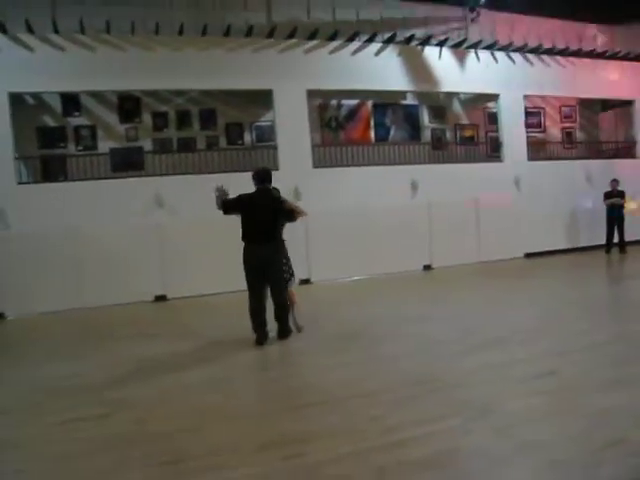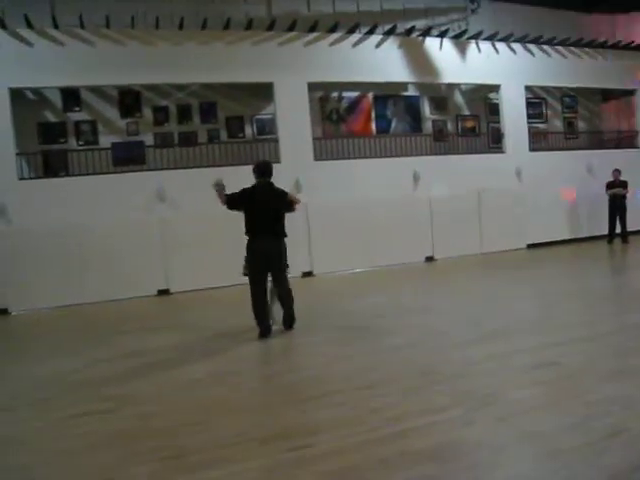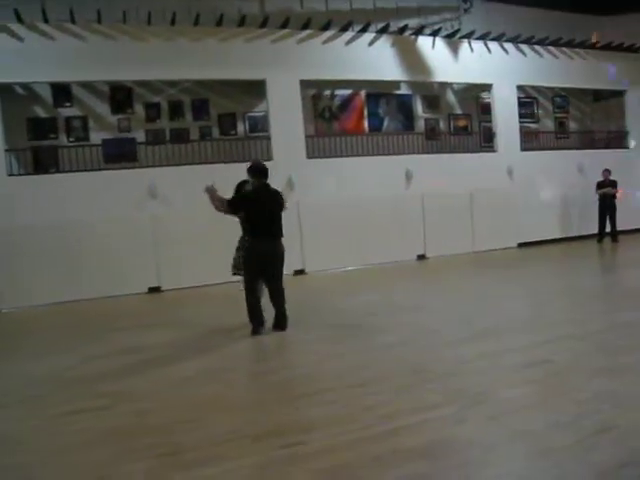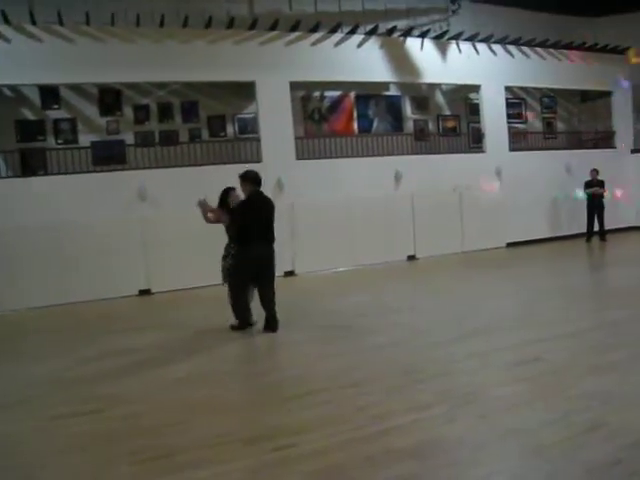
dt=0.2s
person 1, frame 1
left shoulder: (245, 200)
right shoulder: (278, 201)
left elbow: (222, 205)
right elbow: (292, 216)
left wrist: (220, 194)
right wrist: (290, 206)
left hip: (252, 251)
right hip: (273, 251)
left knee: (256, 294)
right knee: (278, 291)
left ankle: (261, 334)
right ankle: (283, 329)
person 1, frame 2
left shoulder: (248, 193)
right shoulder: (281, 194)
left elbow: (226, 200)
right elbow: (291, 206)
left wrist: (219, 189)
left hip: (257, 245)
right hip: (277, 244)
left knee: (258, 287)
right knee: (282, 283)
left ankle: (264, 328)
right ankle: (289, 320)
person 1, frame 3
left shoulder: (249, 196)
right shoulder: (276, 195)
left elbow: (225, 207)
left wrist: (212, 193)
left hip: (256, 245)
right hip: (276, 245)
left knee: (251, 285)
right knee: (275, 284)
left ankle: (257, 323)
right ankle: (281, 321)
person 1, frame 4
left shoulder: (248, 204)
right shoulder: (268, 203)
left hip: (249, 251)
right hip: (267, 250)
left knee: (236, 285)
right knee: (266, 288)
left ankle: (244, 320)
right ankle: (271, 322)
